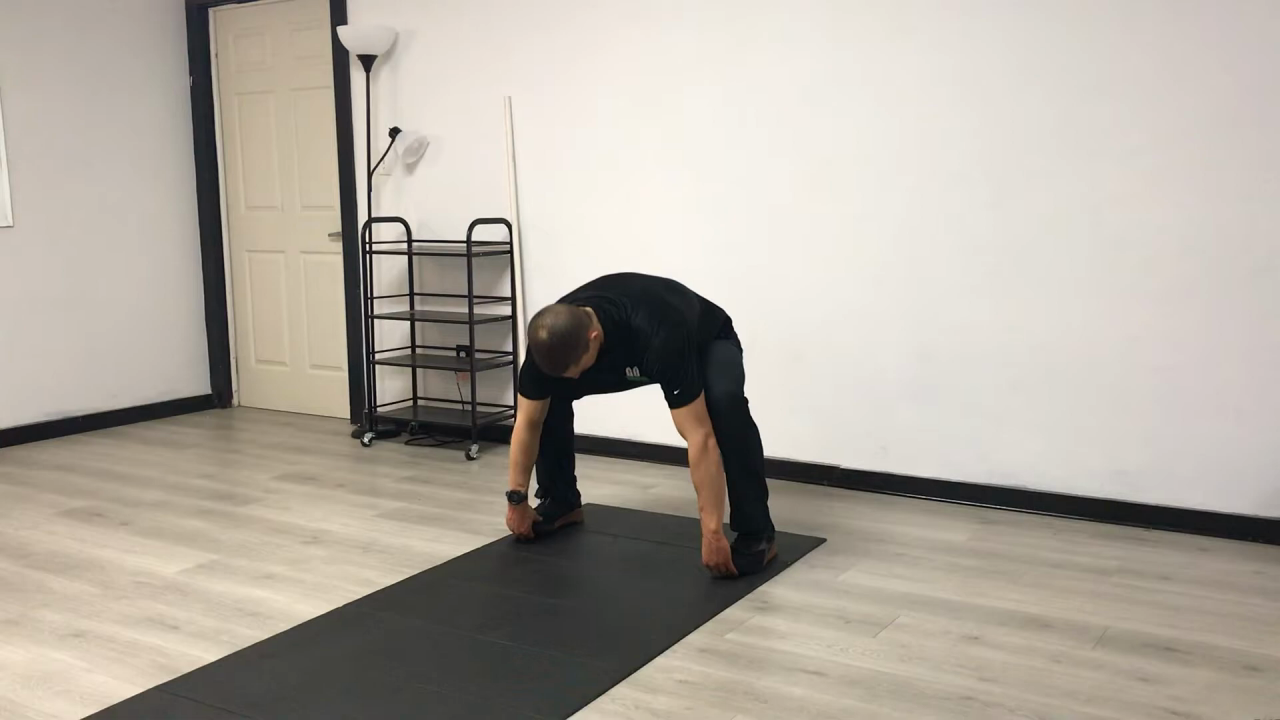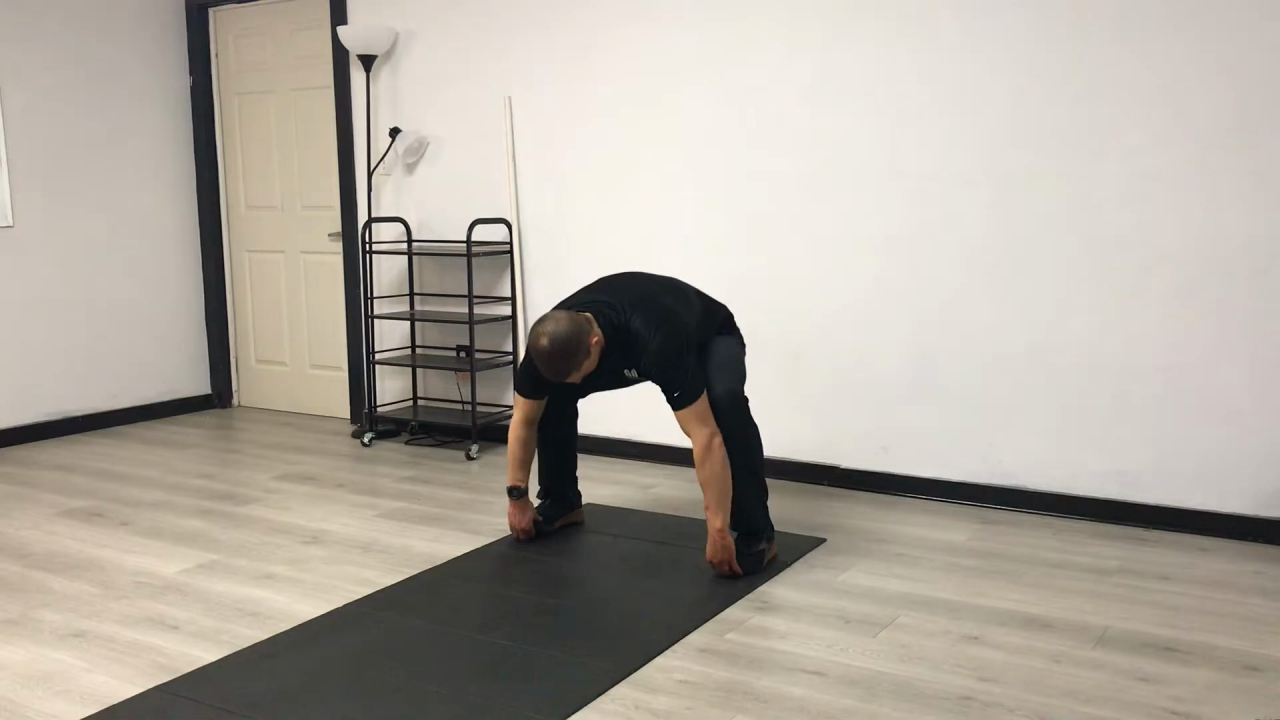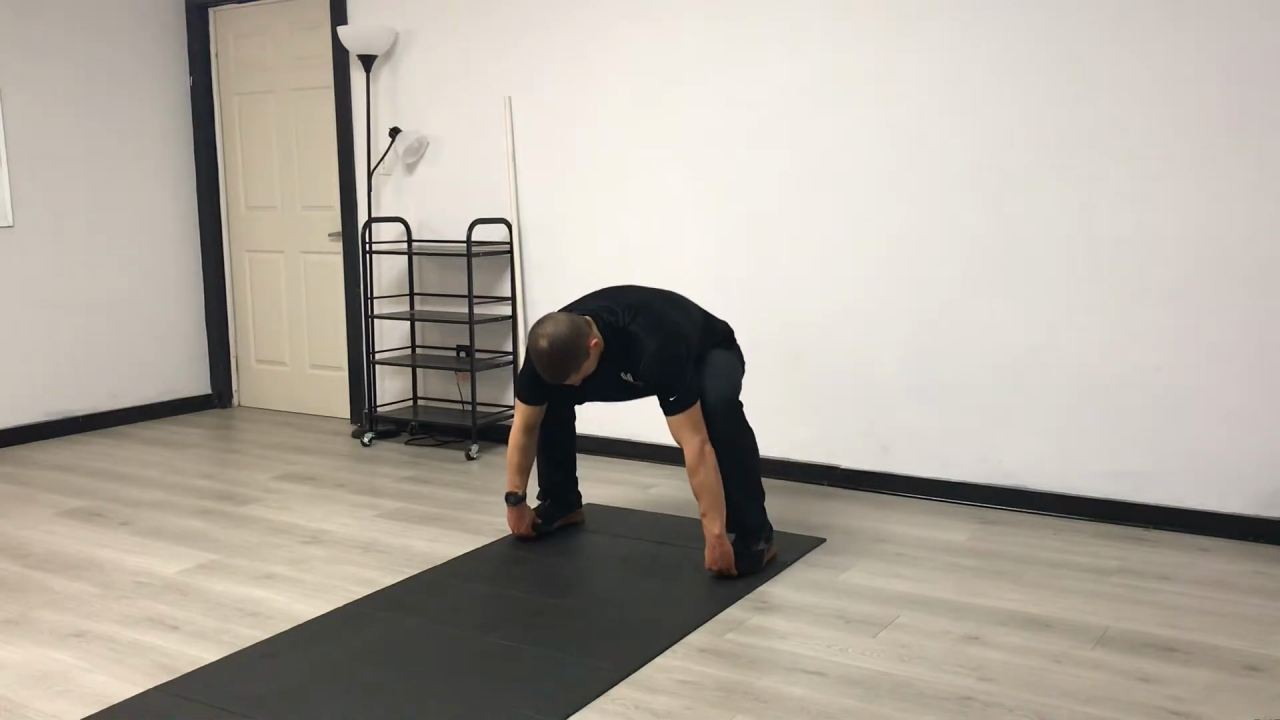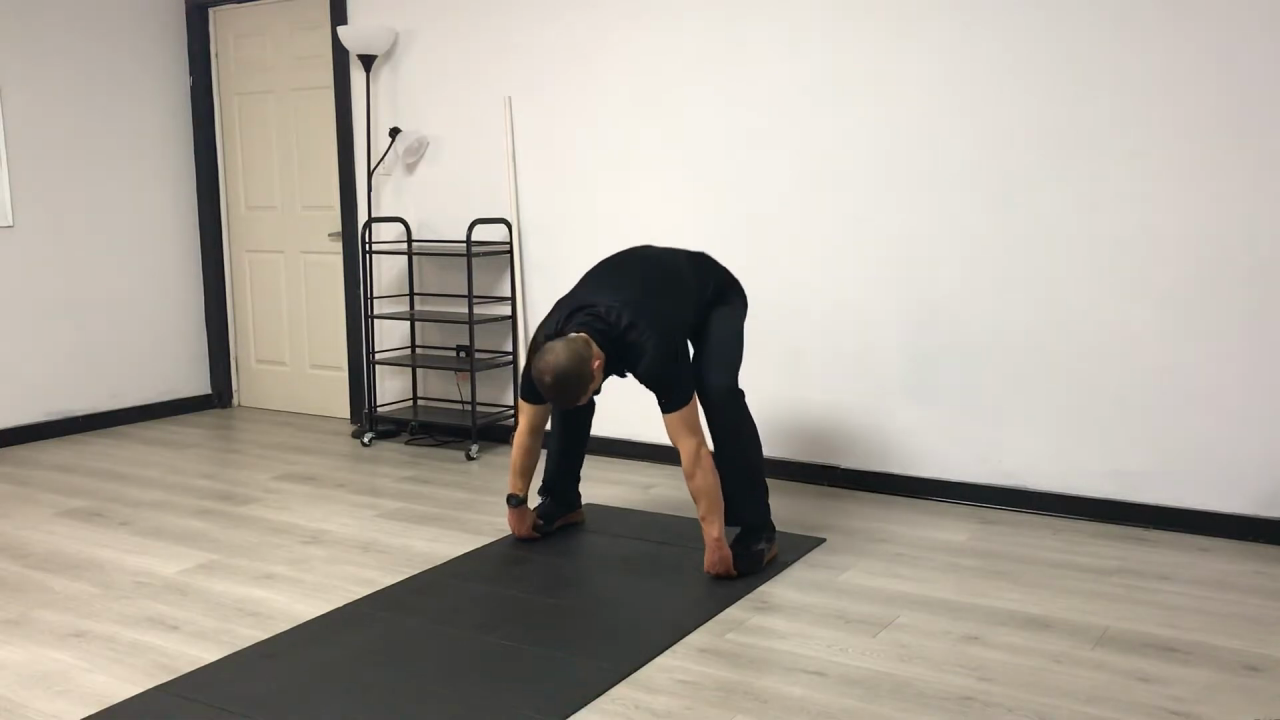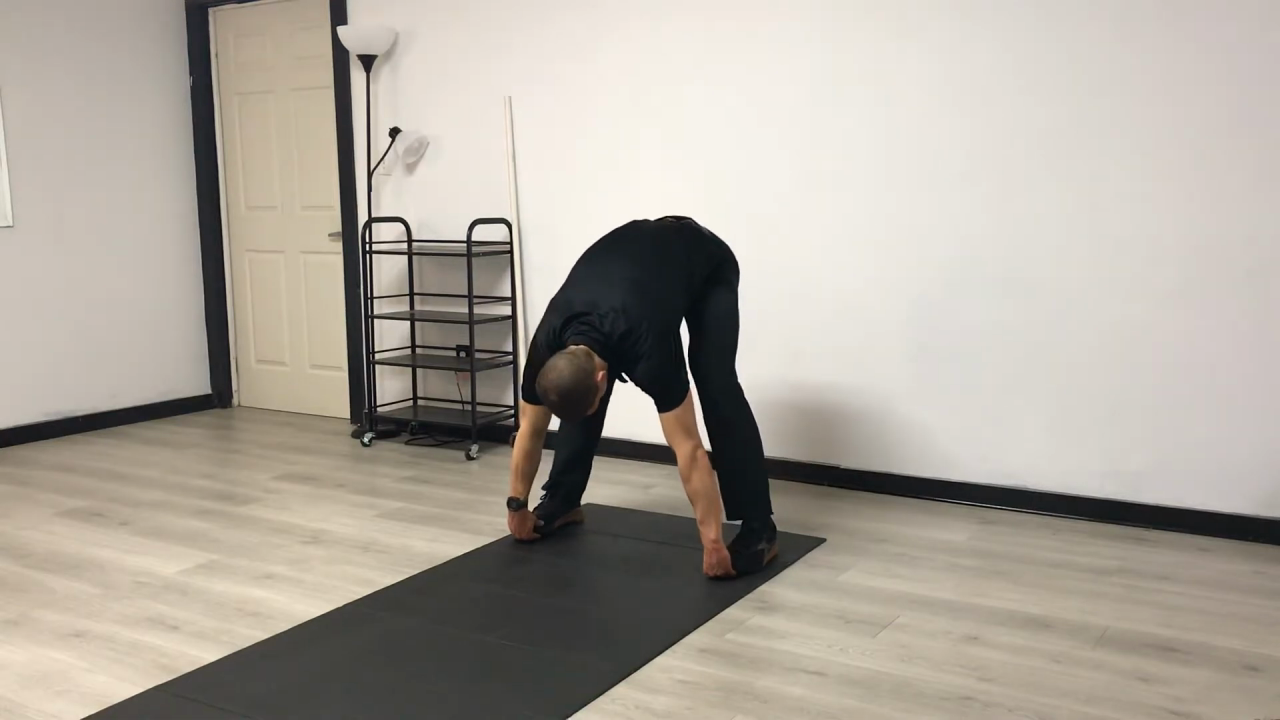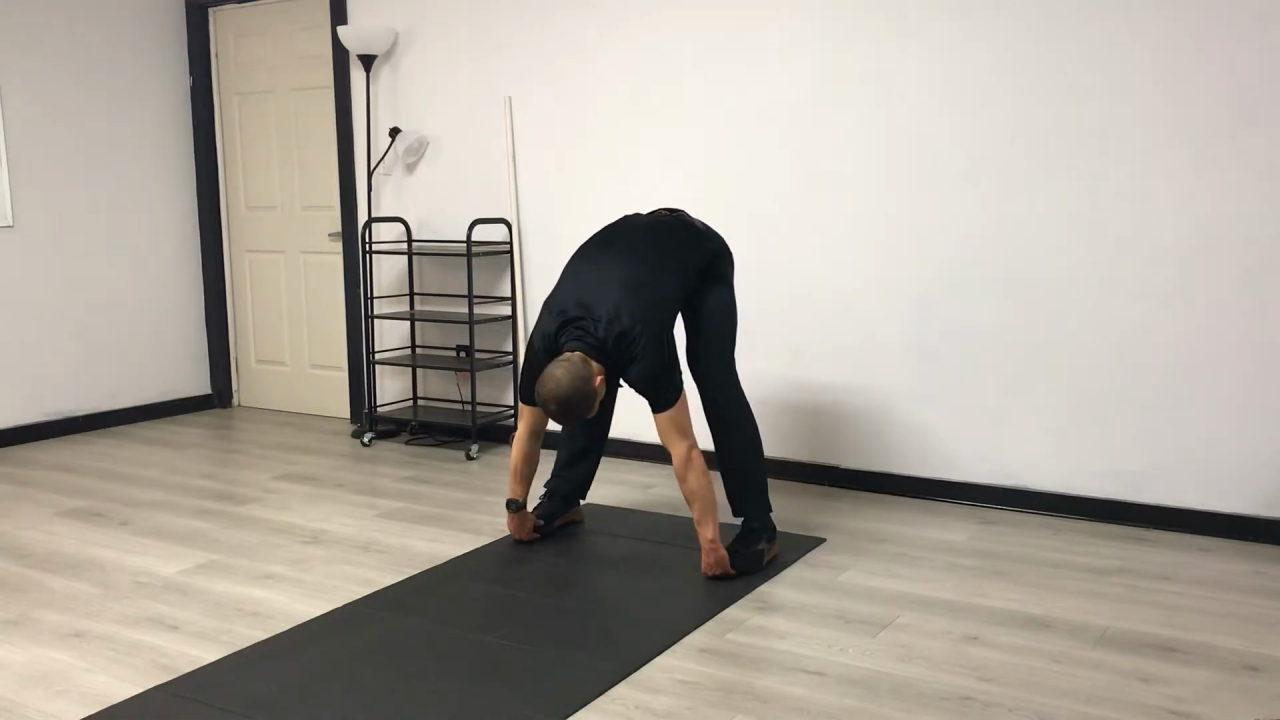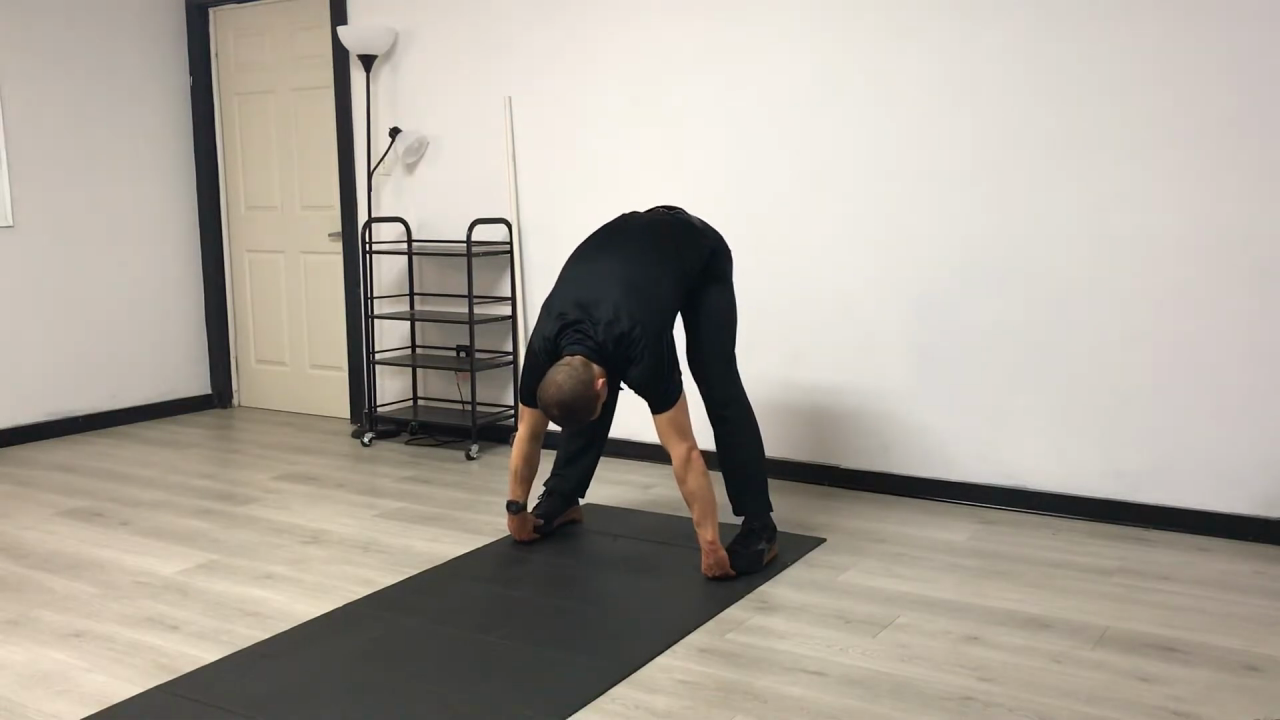
dt=0.4s
person 1, frame 1
left shoulder: (658, 339)
right shoulder: (550, 341)
left elbow: (700, 437)
right elbow: (528, 422)
left wrist: (712, 532)
right wrist: (517, 500)
left hip: (708, 341)
left knee: (725, 402)
right knee: (549, 395)
left ankle: (756, 533)
right ankle: (563, 503)
person 1, frame 2
left shoulder: (657, 343)
right shoulder: (551, 342)
left elbow: (705, 437)
right elbow: (523, 420)
left wrist: (718, 531)
right wrist: (517, 497)
left hip: (711, 336)
left knee: (725, 400)
right knee: (552, 395)
left ankle: (756, 533)
right ankle: (562, 503)
person 1, frame 3
left shoulder: (656, 348)
right shoulder: (550, 348)
left elbow: (695, 445)
right elbow: (524, 427)
left wrist: (715, 537)
right wrist: (515, 502)
left hip: (709, 351)
left knee: (719, 406)
right knee: (550, 399)
left ankle: (755, 533)
right ankle: (563, 503)
person 1, frame 4
left shoulder: (650, 349)
right shoulder: (549, 347)
left elbow: (691, 447)
right elbow: (528, 429)
left wrist: (714, 539)
right wrist: (516, 504)
left hip: (714, 296)
left knee: (718, 393)
right knee: (569, 400)
left ankle: (758, 530)
right ankle: (562, 501)
person 1, frame 5
left shoulder: (647, 351)
right shoulder: (548, 349)
left elbow: (687, 448)
right elbow: (529, 430)
left wrist: (712, 541)
right wrist: (517, 507)
left hip: (708, 265)
left knee: (717, 388)
right knee: (580, 398)
left ankle: (759, 527)
right ankle: (563, 501)
person 1, frame 6
left shoulder: (640, 352)
right shoulder: (544, 350)
left elbow: (683, 450)
right elbow: (527, 432)
left wrist: (710, 543)
right wrist: (516, 508)
left hip: (703, 258)
left knee: (718, 388)
right knee: (585, 401)
left ankle: (759, 526)
right ankle: (564, 500)
person 1, frame 7
left shoulder: (640, 353)
right shoulder: (544, 351)
left elbow: (683, 450)
right elbow: (528, 434)
left wrist: (710, 543)
right wrist: (516, 509)
left hip: (701, 256)
left knee: (720, 390)
right knee: (583, 404)
left ankle: (759, 526)
right ankle: (562, 499)
